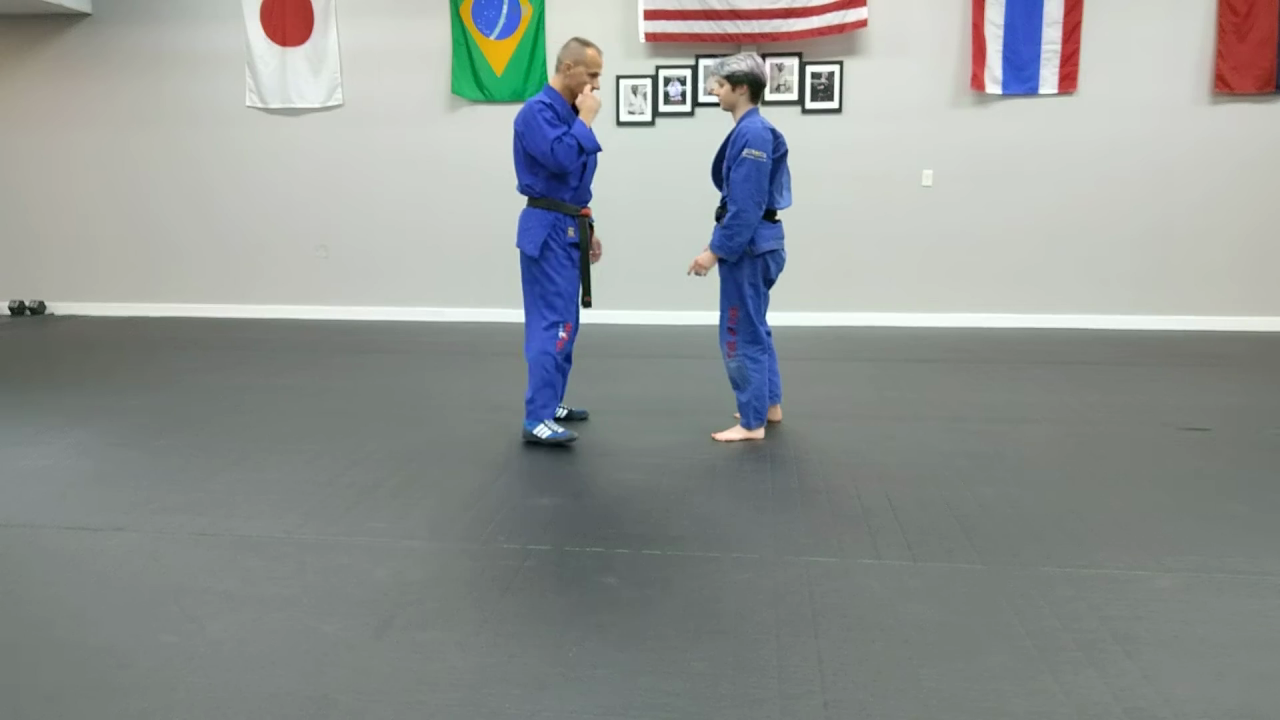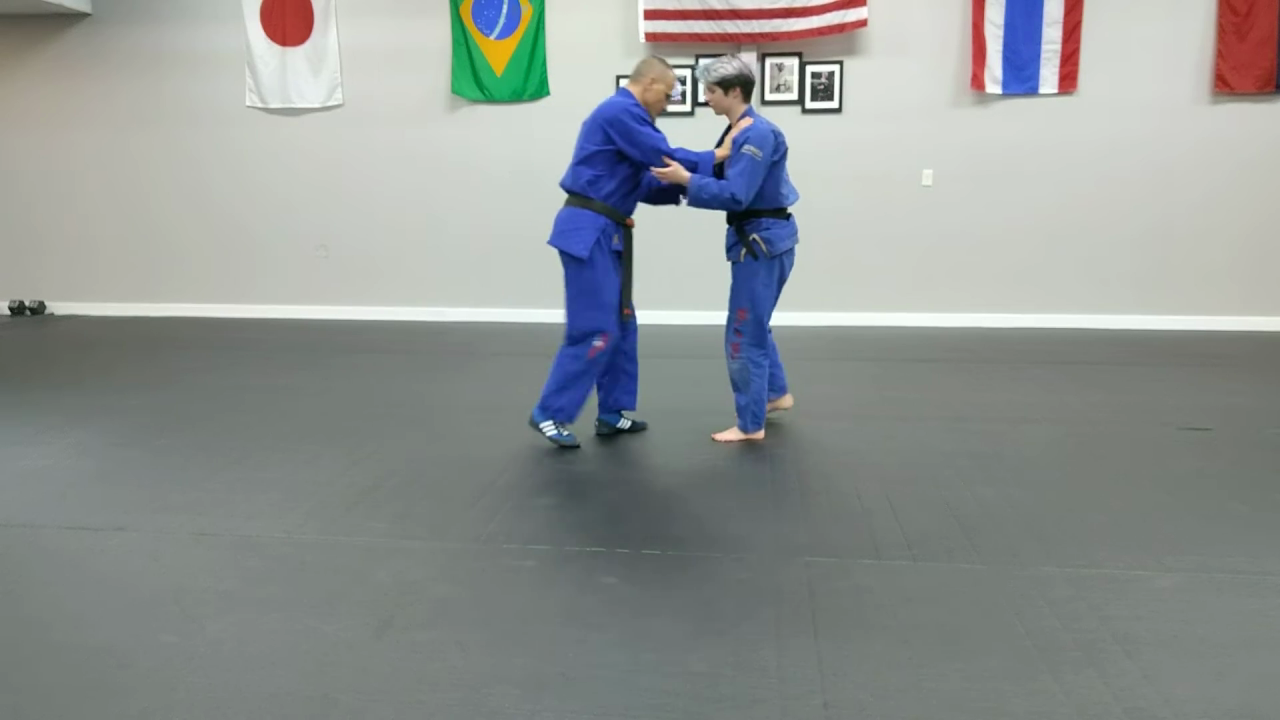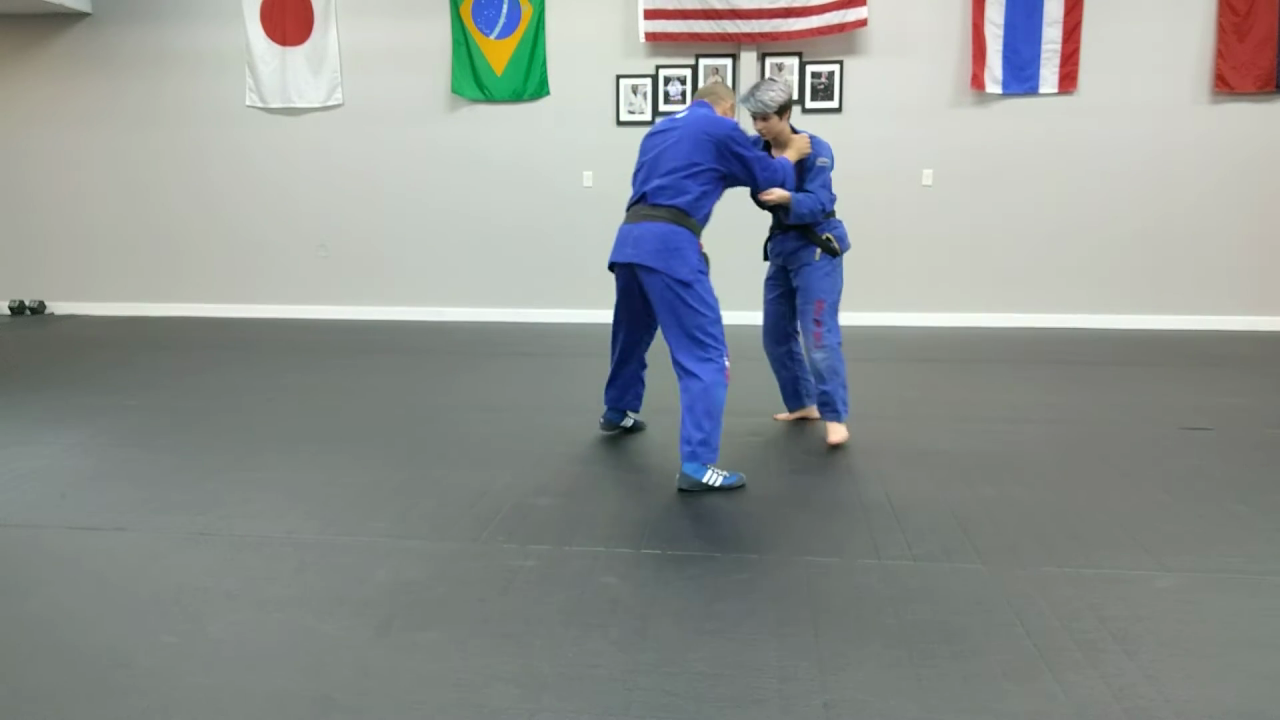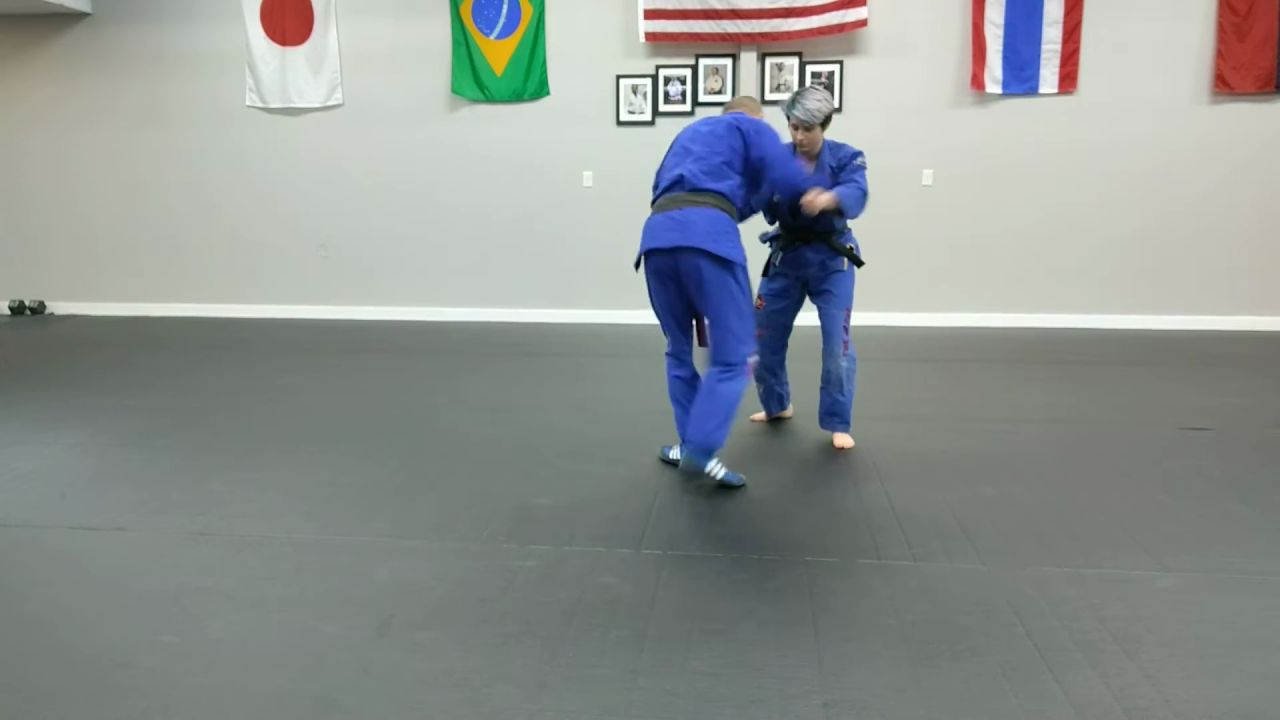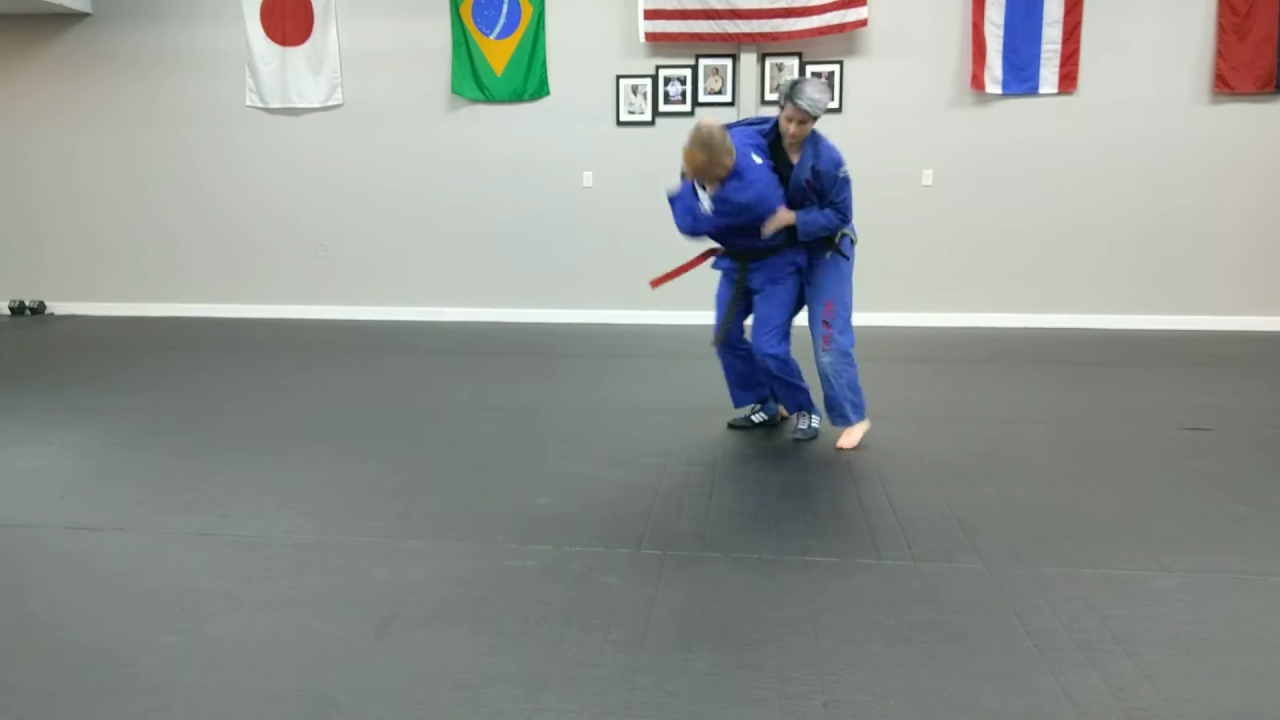
dt=0.7s
person 1, frame 1
left shoulder: (570, 113)
right shoulder: (537, 110)
right elbow: (561, 161)
left wrist: (587, 228)
right wrist: (586, 120)
left hip: (567, 228)
right hip: (548, 229)
left knee: (562, 321)
right knee: (554, 323)
left ankle: (550, 403)
right ankle: (538, 418)
person 1, frame 2
left shoulder: (618, 115)
right shoulder: (622, 112)
left elbow: (637, 185)
right elbow: (665, 160)
left wrist: (682, 187)
right wrist: (721, 152)
left hip: (597, 233)
right hip: (589, 233)
left knee: (618, 325)
right knee: (595, 332)
left ankle: (611, 414)
right ankle: (548, 414)
person 1, frame 3
left shoulder: (660, 129)
right shoulder: (721, 128)
right elbow: (765, 176)
left wrist: (719, 175)
right wrist: (791, 154)
left hip: (630, 239)
right hip: (671, 246)
left knee: (633, 334)
right knee: (704, 356)
left ankle: (617, 412)
right ankle: (696, 465)
person 1, frame 4
left shoulder: (688, 132)
right shoulder: (752, 127)
right elbow: (779, 163)
right wrist: (812, 193)
left hip: (658, 231)
right hip: (711, 233)
left knee: (680, 349)
right knee: (731, 353)
left ankle: (689, 446)
right ankle: (702, 450)
person 1, frame 5
left shoulder: (747, 193)
right shoulder: (737, 139)
left elbow: (692, 223)
left wrist: (688, 181)
left hip: (775, 263)
right hip: (738, 260)
left knee: (768, 346)
right knee: (727, 335)
left ankle: (803, 409)
right ankle: (763, 404)
person 2, frame 1
left shoulder: (753, 134)
right shoulder: (750, 131)
left elbow: (746, 206)
left wrist: (716, 250)
right wrist: (721, 245)
left hip: (748, 245)
right hip: (753, 243)
left knee: (739, 331)
right knee: (753, 327)
left ankle: (752, 423)
right ankle: (770, 404)
person 2, frame 2
left shoulder: (758, 134)
right shoulder: (739, 131)
left elbow: (733, 194)
right elbow: (721, 182)
left wrist: (686, 179)
right wrist: (680, 176)
left hip: (763, 241)
right hip: (755, 239)
left knee: (742, 332)
right knee: (751, 323)
left ankle: (751, 424)
right ankle: (776, 392)
person 2, frame 3
left shoulder: (815, 150)
right shoulder: (756, 148)
left elbow: (819, 203)
left wrist: (787, 199)
left hip: (819, 245)
right hip: (783, 243)
left knee: (818, 331)
right knee: (776, 333)
left ankle: (835, 417)
right ankle: (803, 403)
person 2, frame 4
left shoulder: (846, 158)
left elbow: (856, 196)
left wrist: (830, 200)
left hip: (831, 257)
right hip: (786, 254)
left knee: (837, 343)
right knee: (766, 337)
left ankle: (838, 423)
right ankle: (777, 404)
person 2, frame 5
left shoulder: (826, 157)
right shoulder: (765, 134)
left elbow: (839, 214)
left wrist: (792, 219)
left hip: (827, 249)
left knee: (828, 334)
left ankle: (852, 418)
